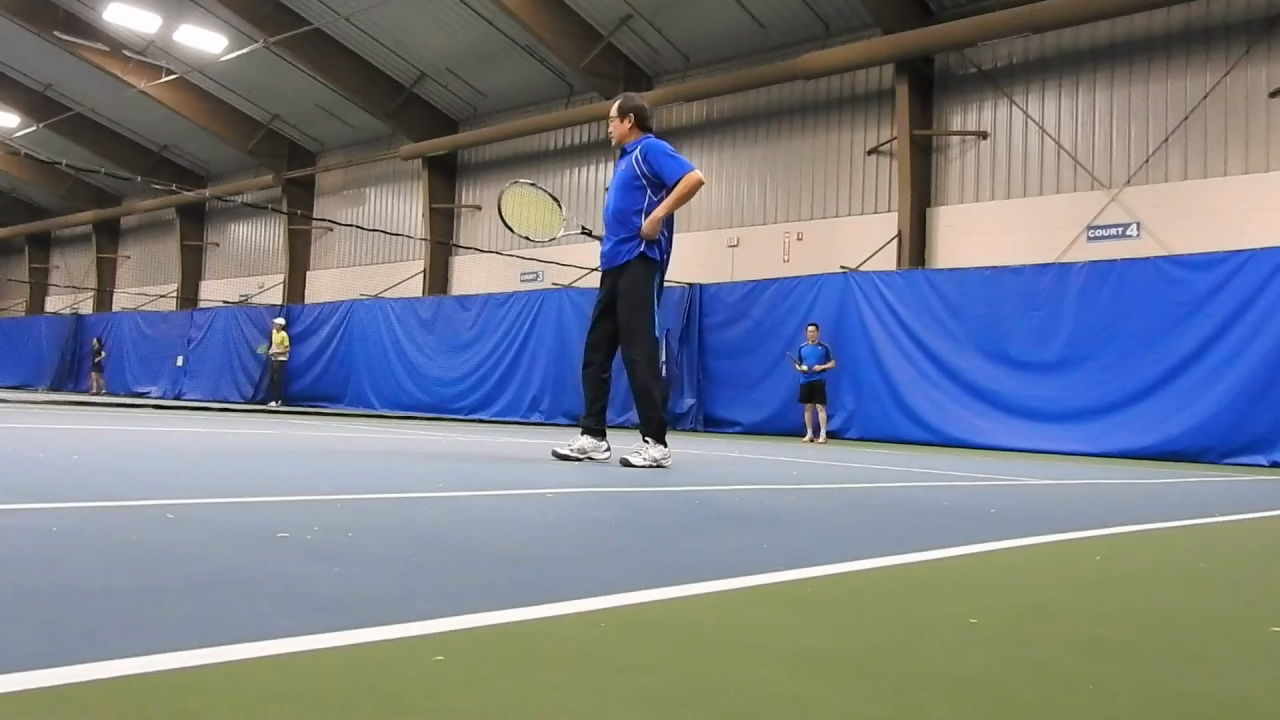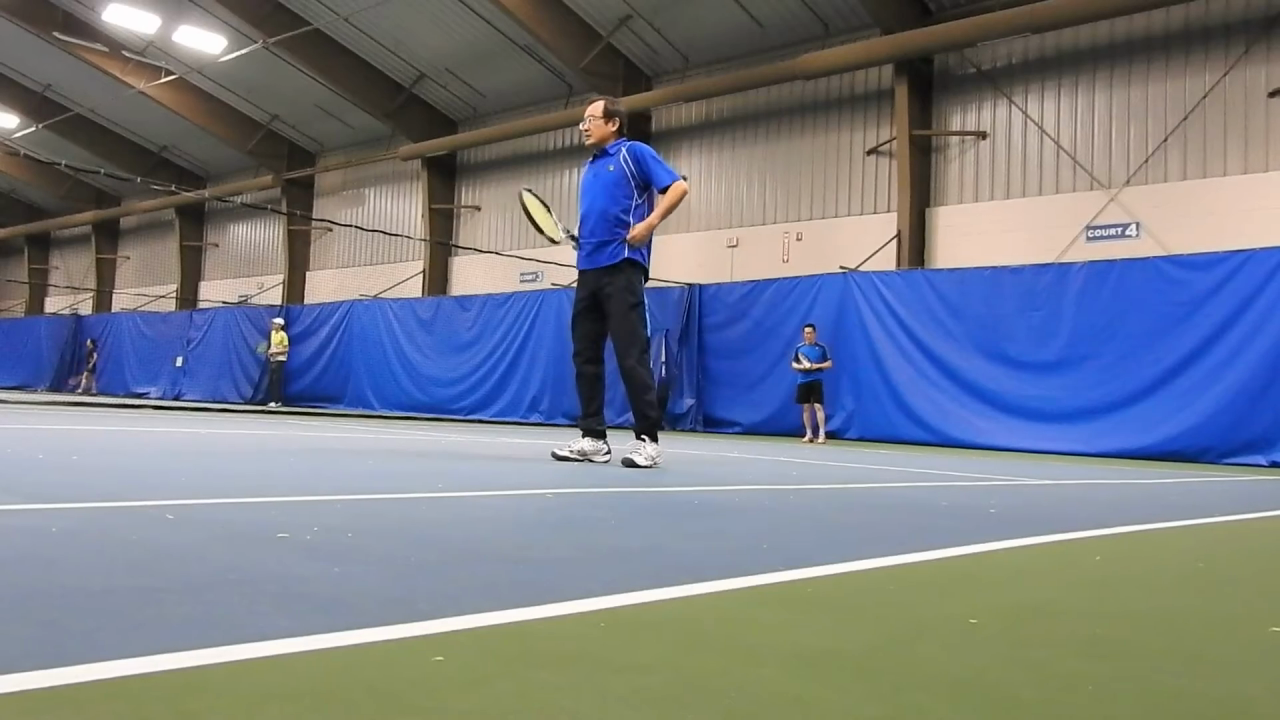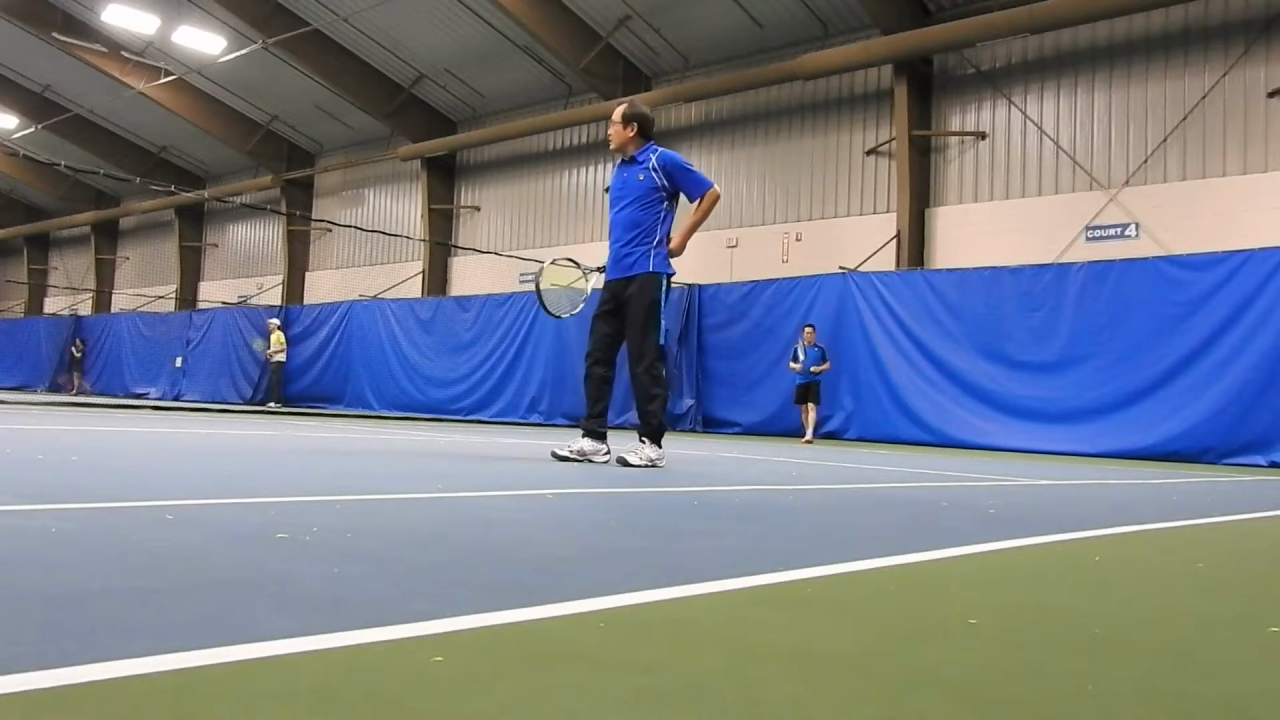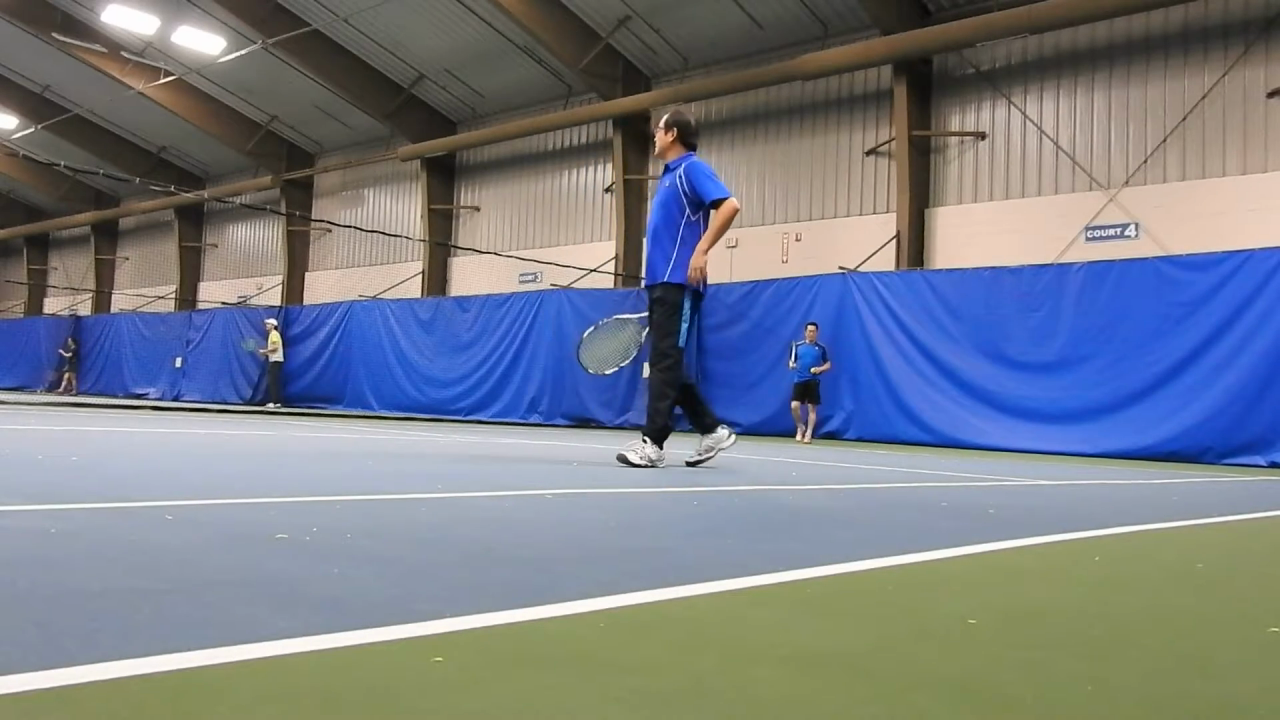
dt=0.5s
person 1, frame 1
left shoulder: (652, 148)
right shoulder: (626, 159)
left elbow: (694, 179)
left wrist: (658, 216)
right wrist: (606, 236)
left hip: (640, 263)
right hip: (613, 265)
left knee: (640, 352)
right knee: (596, 352)
left ankle: (655, 442)
right ankle: (593, 436)
person 1, frame 2
left shoulder: (635, 153)
right shoulder: (590, 167)
left elbow: (679, 187)
left wrist: (649, 224)
right wrist: (578, 238)
left hip: (622, 267)
right hip: (589, 269)
left knee: (631, 353)
right knee: (585, 355)
left ankle: (648, 438)
right ankle: (593, 437)
person 1, frame 3
left shoulder: (664, 161)
right shoulder: (618, 169)
left elbow: (711, 194)
left wrist: (682, 237)
left hip: (648, 274)
right hip: (616, 277)
left knee: (644, 359)
right knee: (598, 357)
left ankle: (651, 443)
right ankle: (593, 438)
person 1, frame 4
left shoulder: (692, 169)
right shoulder: (669, 175)
left elbow: (730, 206)
left wrist: (702, 252)
left hip: (678, 282)
right hip: (660, 282)
left knee: (665, 362)
right knee: (664, 364)
left ankle: (654, 442)
right ankle: (712, 430)
